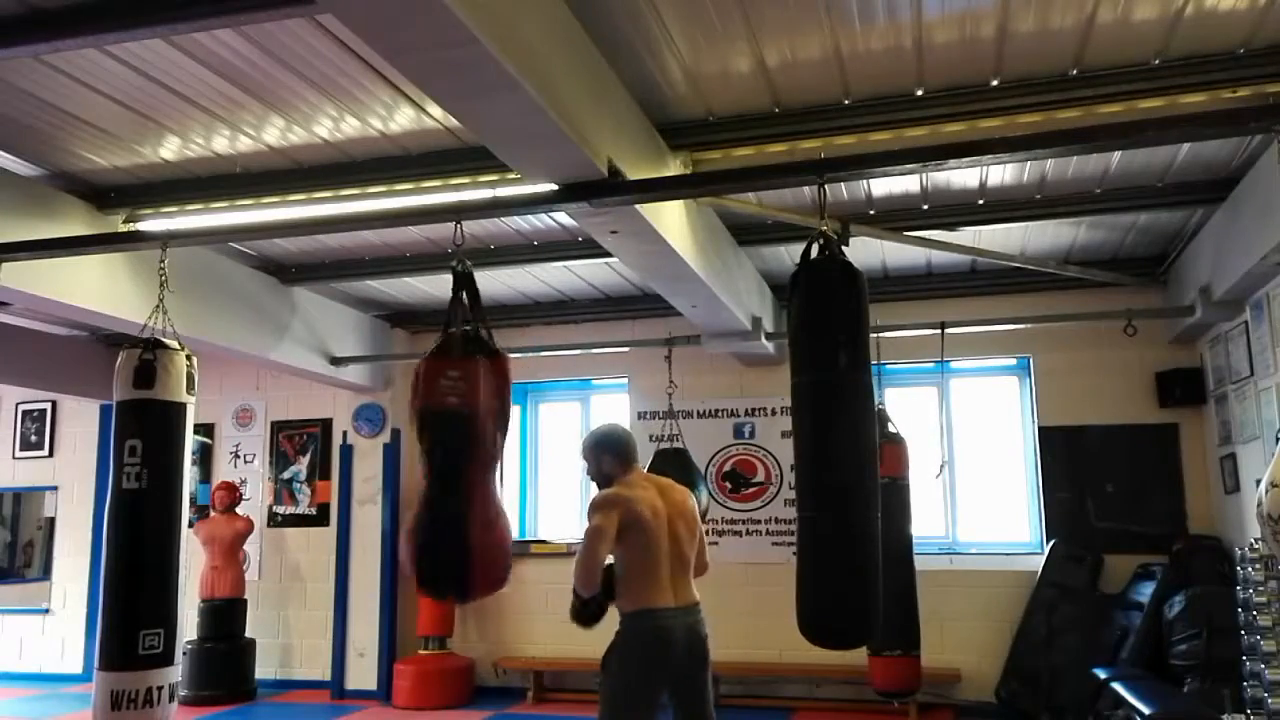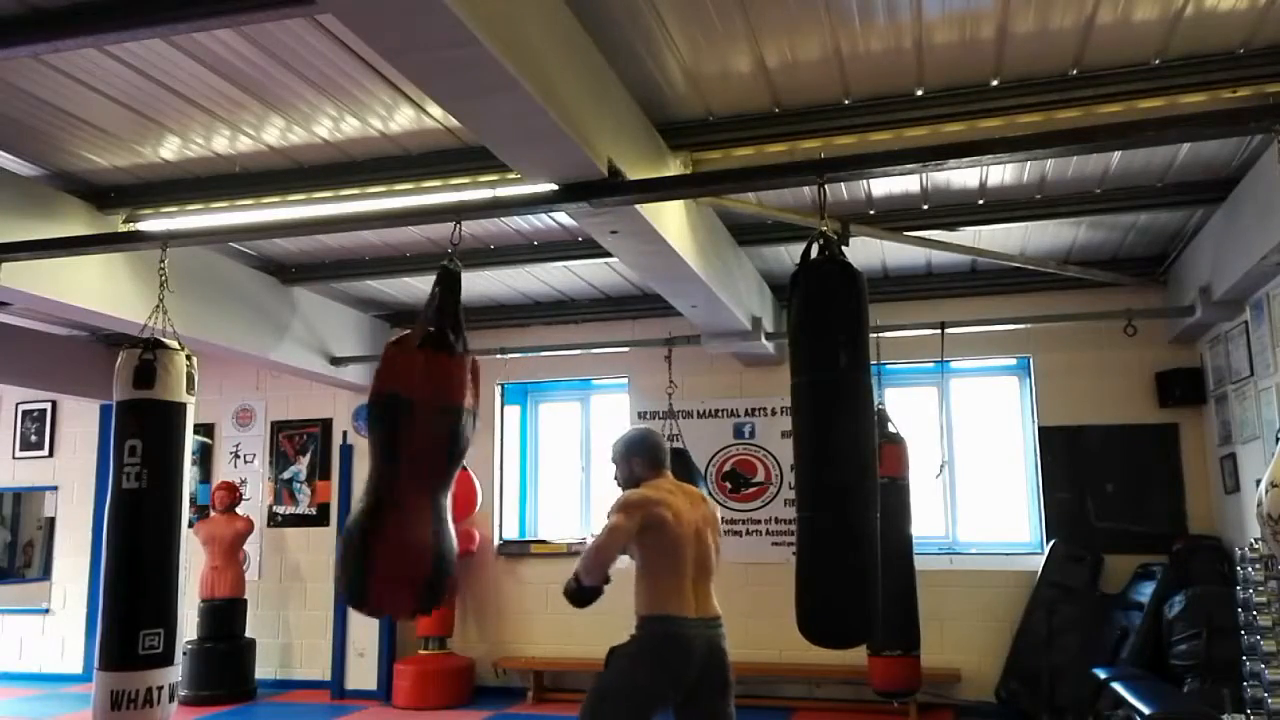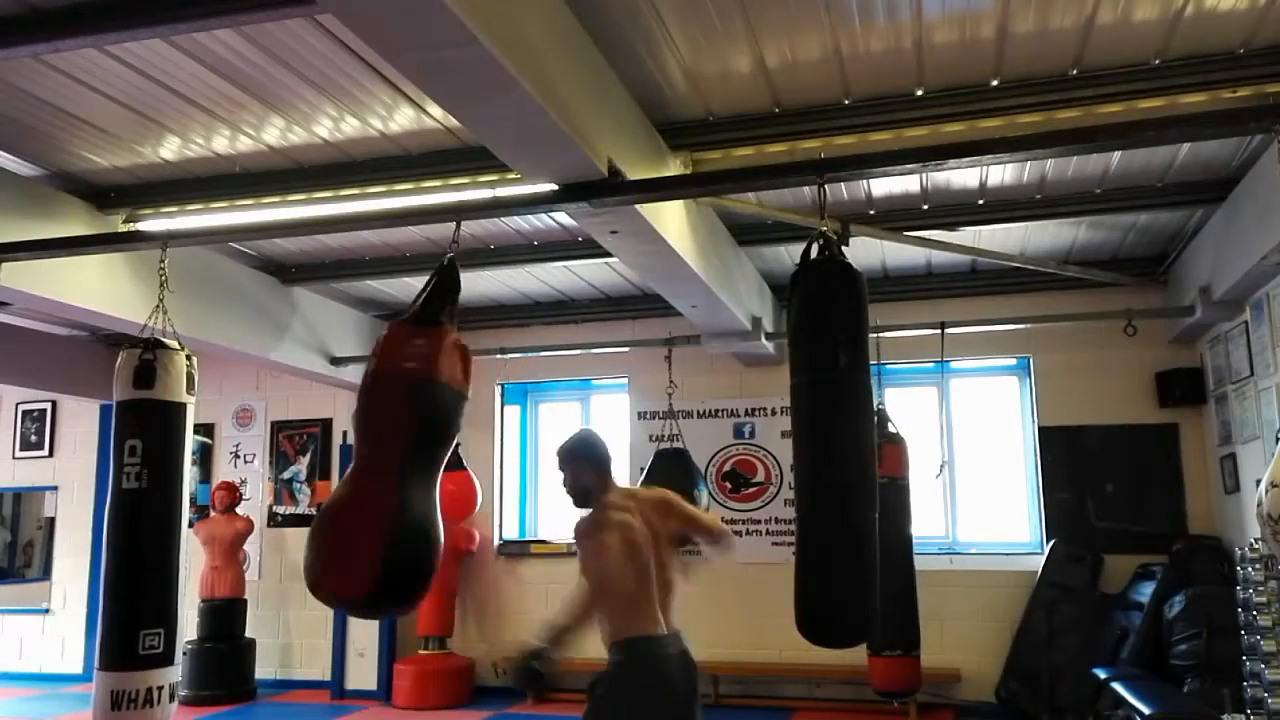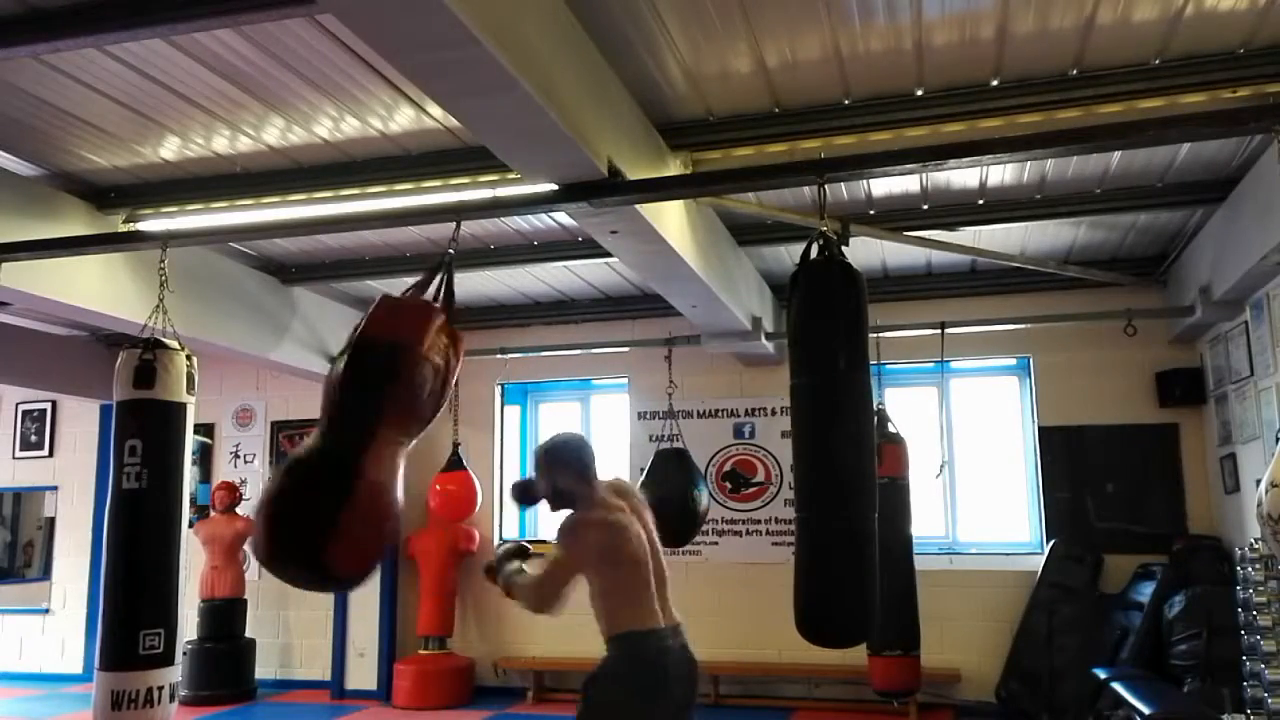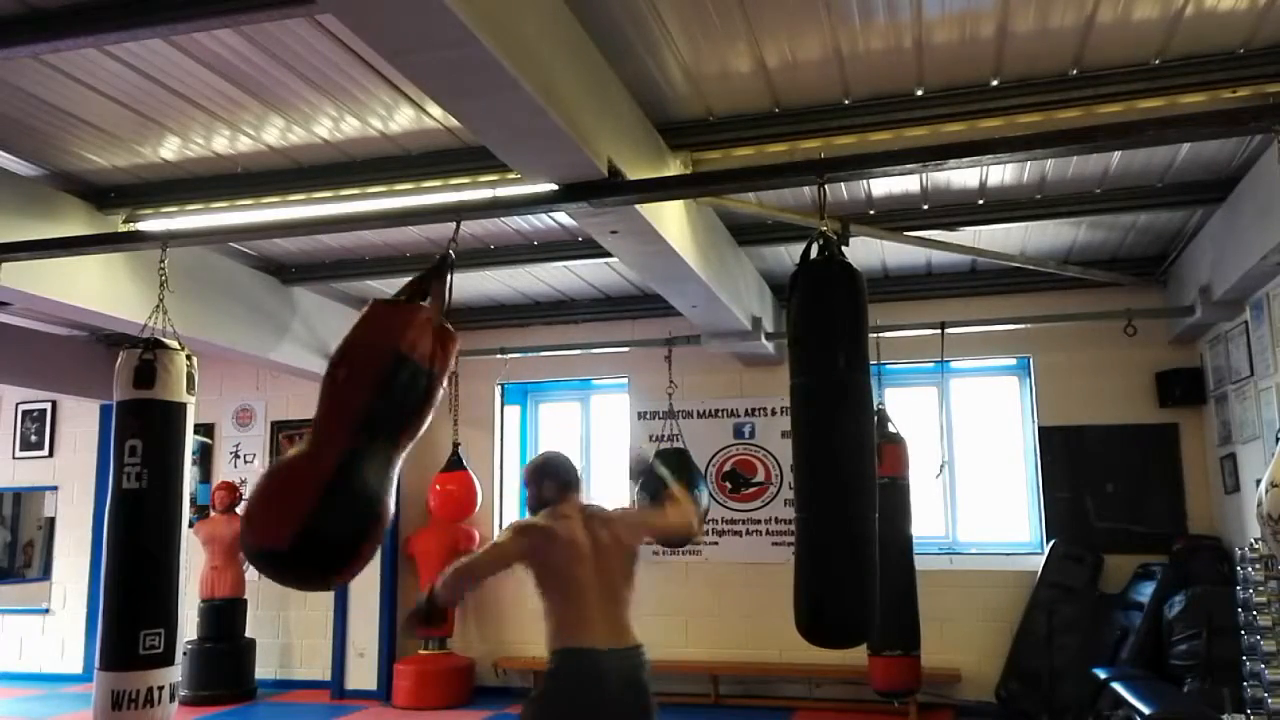
dt=0.3s
person 1, frame 1
left shoulder: (611, 499)
right shoulder: (682, 495)
left elbow: (589, 570)
left wrist: (585, 593)
left hip: (646, 631)
right hip: (692, 625)
person 1, frame 2
left shoulder: (639, 502)
right shoulder: (706, 505)
left elbow: (598, 558)
left wrist: (584, 582)
left hip: (662, 638)
right hip: (711, 638)
person 1, frame 3
left shoulder: (598, 525)
right shoulder: (656, 502)
left elbow: (606, 588)
right elbow: (718, 533)
left wrist: (549, 645)
left hip: (638, 661)
right hip: (675, 656)
person 1, frame 4
left shoulder: (586, 523)
right shoulder: (623, 495)
left elbow: (542, 600)
left wrist: (509, 571)
right wrist: (540, 487)
left hip: (638, 659)
right hip: (674, 653)
person 1, frame 5
left shoulder: (535, 532)
right shoulder: (624, 523)
left elbow: (466, 574)
right elbow: (688, 521)
left wrist: (432, 604)
right wrist: (668, 485)
left hip: (579, 674)
right hip: (631, 670)
